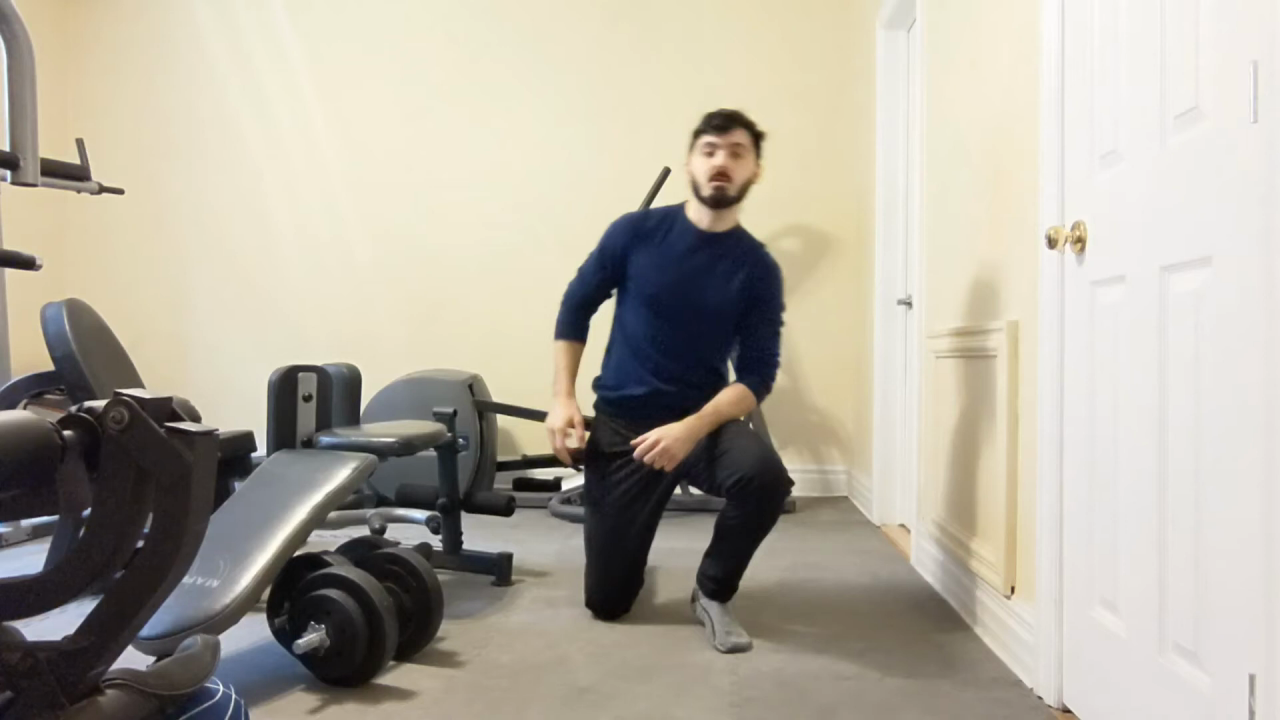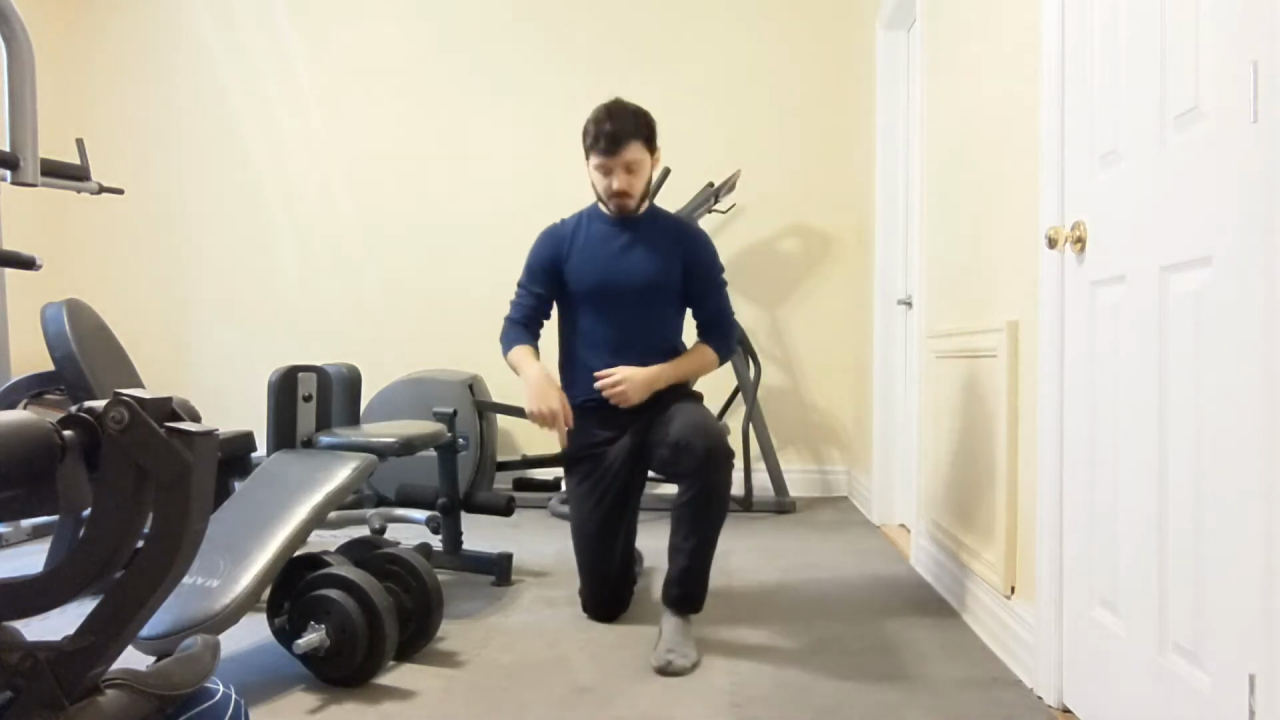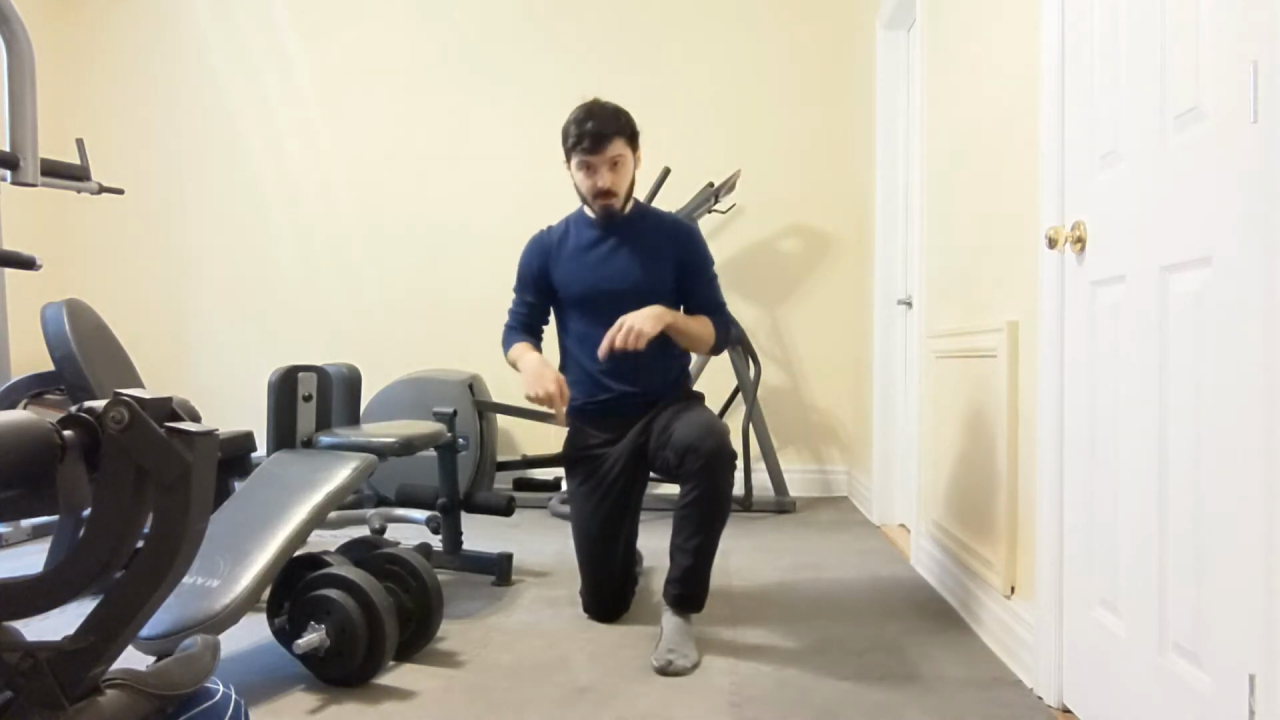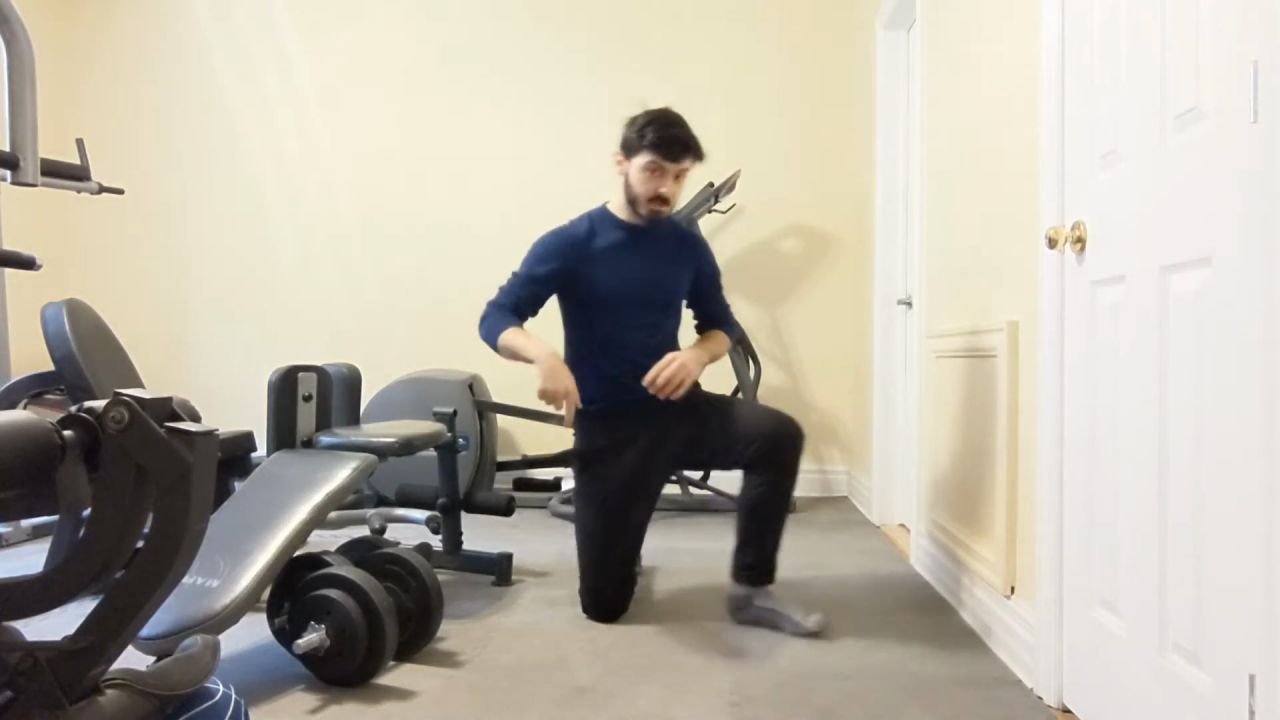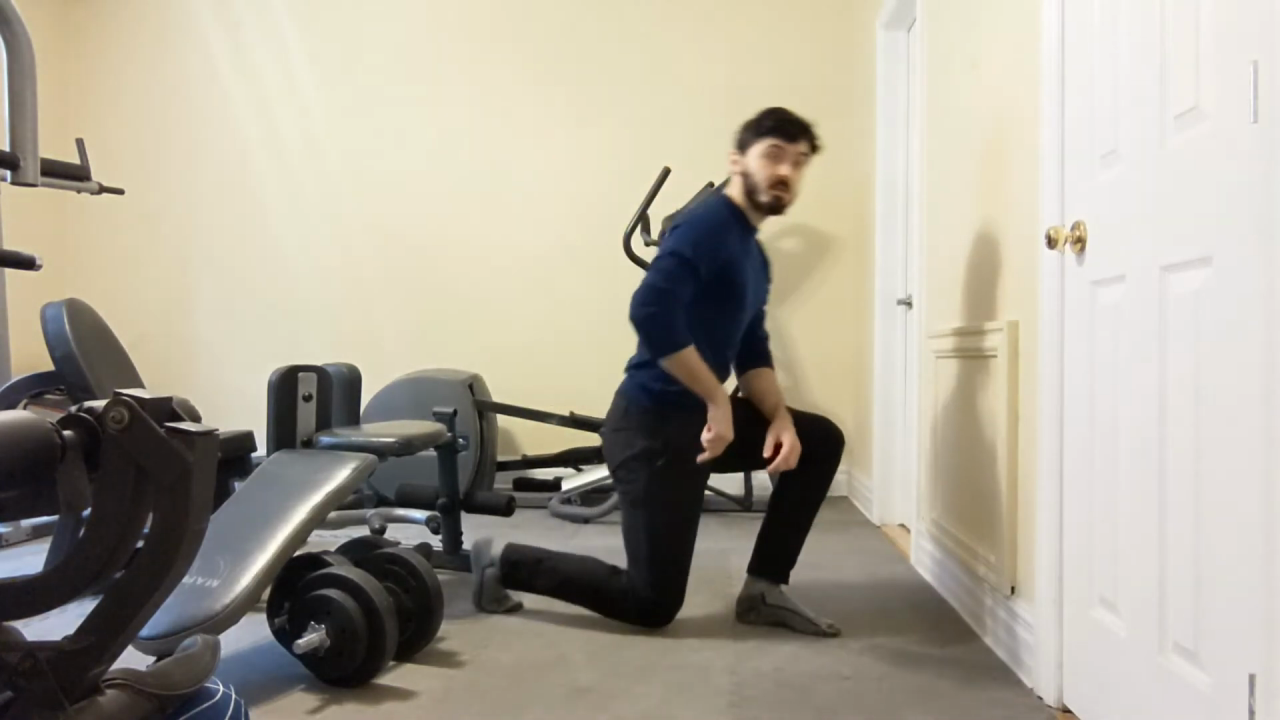
dt=1s
person 1, frame 1
left shoulder: (757, 269)
right shoulder: (634, 233)
left elbow: (757, 375)
right elbow: (574, 310)
left wrist: (691, 430)
right wrist: (562, 398)
left hip: (702, 418)
right hip: (620, 422)
left knee: (765, 475)
right knee: (607, 600)
left ankle: (712, 594)
right ankle: (630, 550)
person 1, frame 2
left shoulder: (687, 241)
right shoulder: (558, 241)
left elbow: (721, 337)
right elbow: (518, 326)
left wrist: (657, 377)
right wrist: (535, 377)
left hip: (665, 402)
right hip: (591, 421)
left knee: (708, 446)
right knee: (602, 603)
left ankle: (679, 609)
right ankle: (627, 557)
person 1, frame 3
left shoulder: (676, 236)
right shoulder: (547, 248)
left elbow: (718, 332)
right elbow: (518, 328)
left wrist: (660, 316)
right wrist: (534, 362)
left hip: (667, 406)
right hip: (593, 425)
left knee: (711, 446)
right knee: (602, 603)
left ankle: (680, 609)
right ankle: (627, 557)
person 1, frame 4
left shoulder: (688, 247)
right shoulder: (571, 244)
left elbow: (720, 325)
right elbow: (497, 319)
left wrist: (696, 355)
right wrist: (543, 355)
left hip: (675, 409)
right hip: (606, 428)
left knee: (778, 435)
right knee: (602, 603)
left ankle: (750, 590)
right ankle: (621, 550)
person 1, frame 5
left shoulder: (755, 257)
right shoulder: (704, 225)
left elbow: (752, 352)
right elbow: (652, 312)
left wrist: (778, 419)
right wrist: (717, 403)
left hip: (695, 414)
right hip: (652, 424)
left knee: (819, 441)
right knee: (653, 601)
left ankle: (763, 590)
right ankle: (504, 561)
